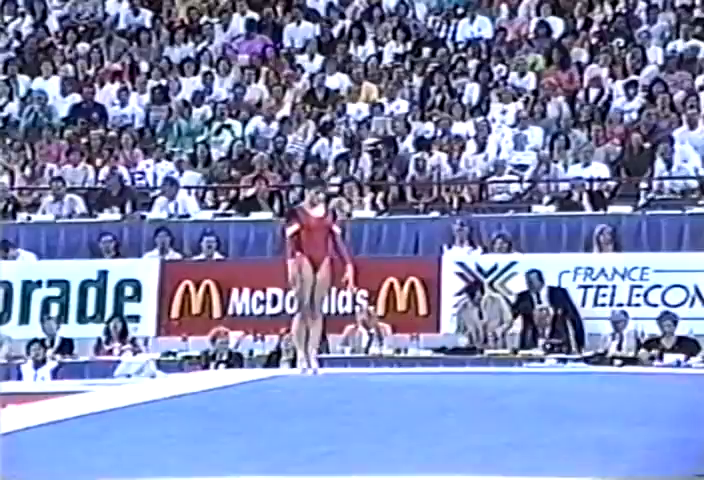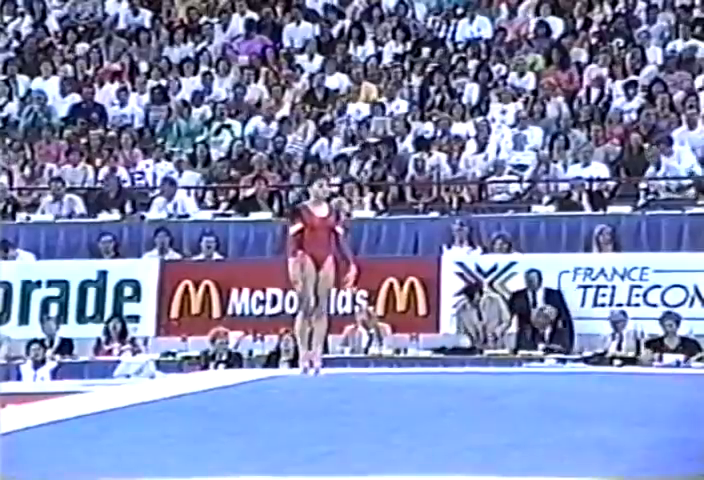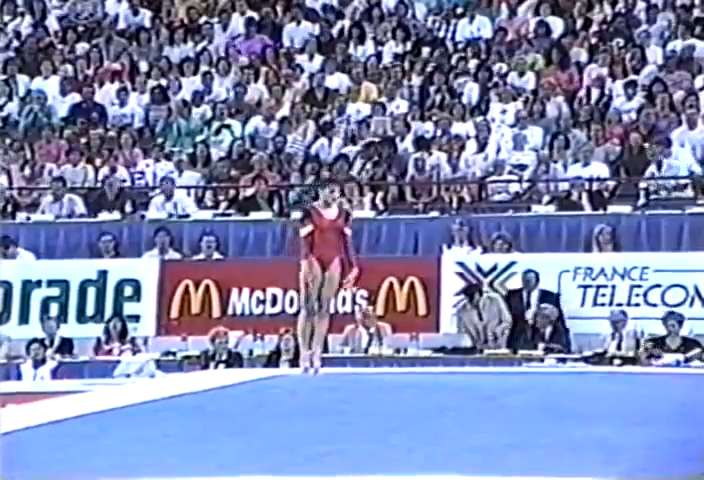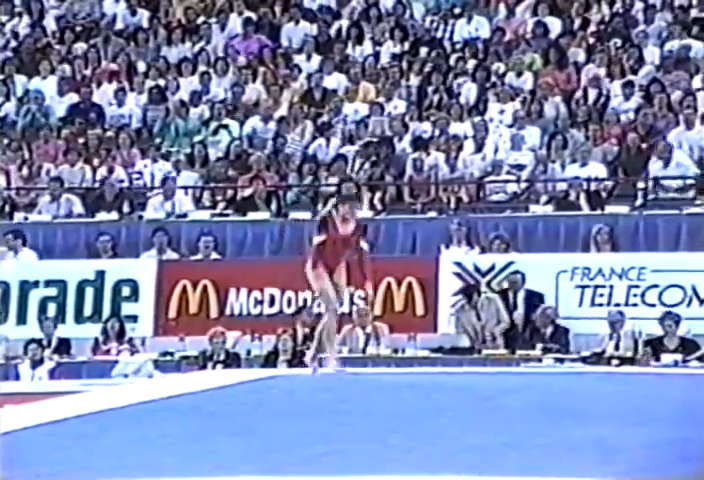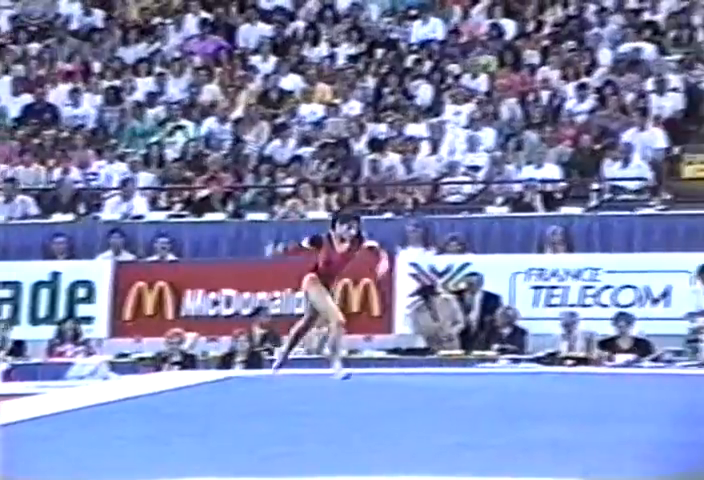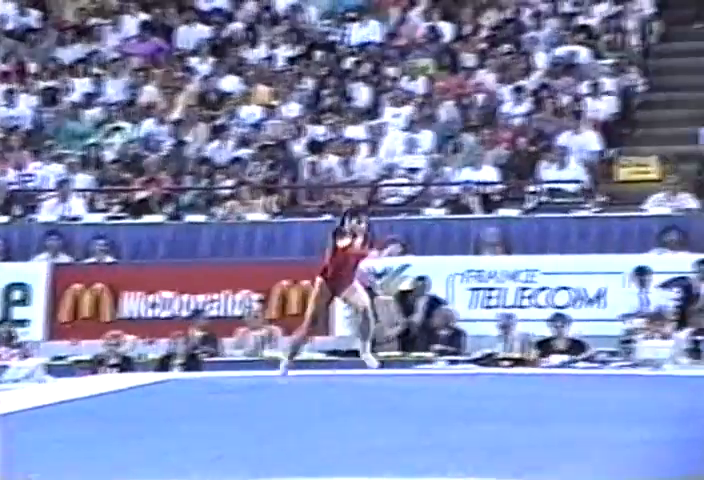
dt=0.3s
person 1, frame 1
left shoulder: (329, 214)
right shoulder: (296, 213)
left elbow: (338, 241)
right elbow: (291, 242)
left wrist: (349, 266)
right wrist: (292, 267)
left hip: (323, 263)
right hip: (304, 262)
left knee: (317, 310)
right knee: (303, 310)
left ankle: (312, 356)
right ankle: (302, 357)
person 1, frame 2
left shoulder: (333, 213)
right shoulder: (300, 211)
left elbow: (340, 241)
right elbow: (294, 241)
left wrist: (351, 265)
right wrist: (293, 265)
left hip: (327, 262)
right hip: (307, 260)
left knee: (322, 309)
right knee: (306, 308)
left ankle: (317, 355)
right ankle: (304, 356)
person 1, frame 3
left shoulder: (343, 213)
right shoulder: (310, 212)
left elbow: (347, 242)
right elbow: (305, 242)
left wrist: (353, 267)
right wrist: (306, 268)
left hip: (333, 263)
right hip: (313, 262)
left knee: (324, 310)
right knee: (309, 309)
left ankle: (316, 356)
right ankle: (304, 356)
person 1, frame 4
left shoulder: (360, 227)
right shoulder: (326, 222)
left elbow: (363, 255)
right elbow: (317, 250)
left wrist: (368, 283)
right wrist: (315, 273)
left hip: (338, 268)
right hip: (319, 267)
left knee: (333, 313)
right knee: (332, 307)
left ankle: (313, 355)
right ankle: (331, 356)
person 1, frame 5
left shoulder: (358, 239)
right shoulder: (322, 240)
left elbow: (375, 247)
right elbow: (301, 247)
left wrist: (383, 259)
left hip: (328, 284)
right hip: (314, 282)
left knee: (308, 322)
right knee: (338, 321)
left ankle: (283, 355)
right ankle: (336, 365)
person 1, frame 6
left shoulder: (366, 237)
right shoulder: (339, 234)
right elbow: (345, 251)
left hip: (348, 284)
right hip: (326, 284)
left knee: (365, 307)
right knee: (308, 327)
left ankle: (365, 351)
right ankle: (288, 359)
